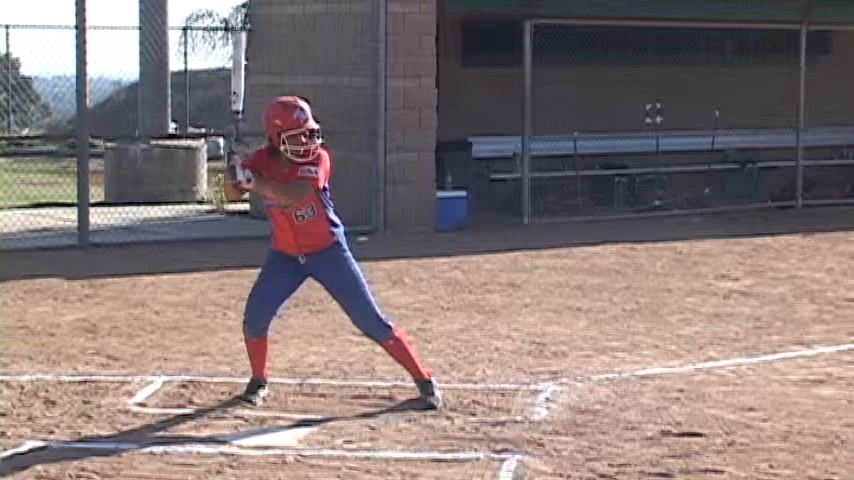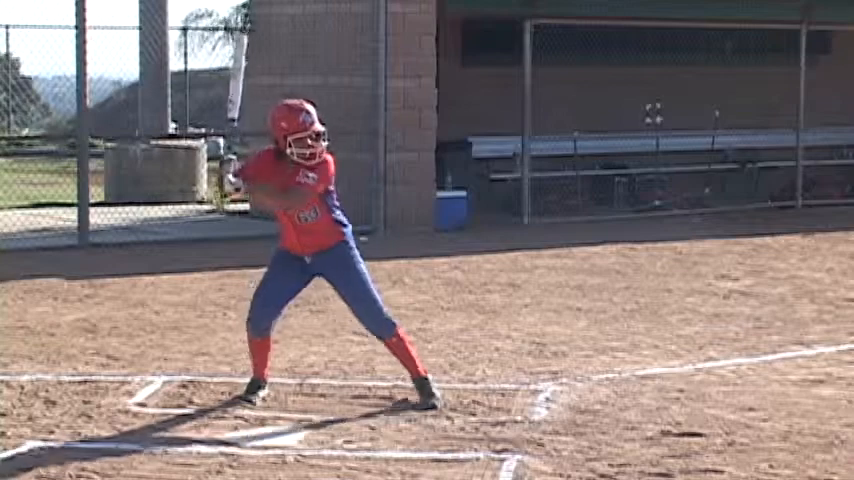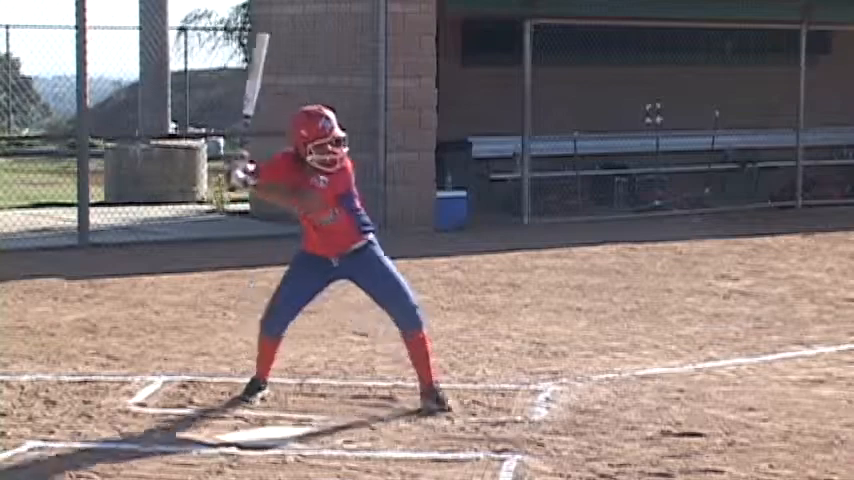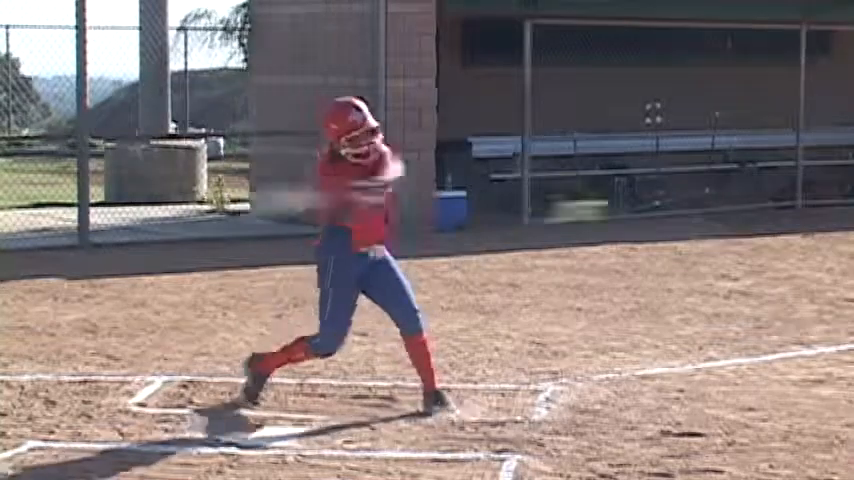
dt=0.2s
person 1, frame 1
left shoulder: (319, 158)
right shoulder: (262, 159)
left elbow: (295, 195)
right elbow: (232, 194)
left wrist: (255, 182)
right wrist: (234, 175)
left hip: (328, 250)
right hip: (285, 254)
left knee: (371, 319)
right knee: (255, 317)
left ankle: (423, 380)
right ankle: (259, 381)
person 1, frame 2
left shoulder: (323, 163)
right shoulder: (267, 160)
left elbow: (287, 201)
right elbow: (234, 185)
left wrist: (246, 186)
right wrist: (232, 177)
left hip: (335, 249)
right hip: (292, 253)
left knee: (376, 317)
right knee: (259, 316)
left ankle: (420, 378)
right ankle: (259, 380)
person 1, frame 3
left shoulder: (341, 168)
right shoulder: (288, 163)
left elbow: (299, 202)
right elbow: (253, 178)
left wrist: (255, 185)
right wrist: (247, 173)
left hip: (359, 251)
right hip: (315, 255)
left knee: (408, 313)
right knee: (274, 319)
left ankle: (429, 389)
right ankle: (260, 380)
person 1, frame 4
left shoulder: (376, 152)
right shoulder: (330, 168)
left elbow: (391, 170)
right elbow: (340, 216)
left wrist: (373, 185)
left hip: (374, 253)
right hip: (340, 256)
left knee: (410, 318)
right knee: (328, 341)
left ankle: (432, 392)
right ankle: (261, 367)
